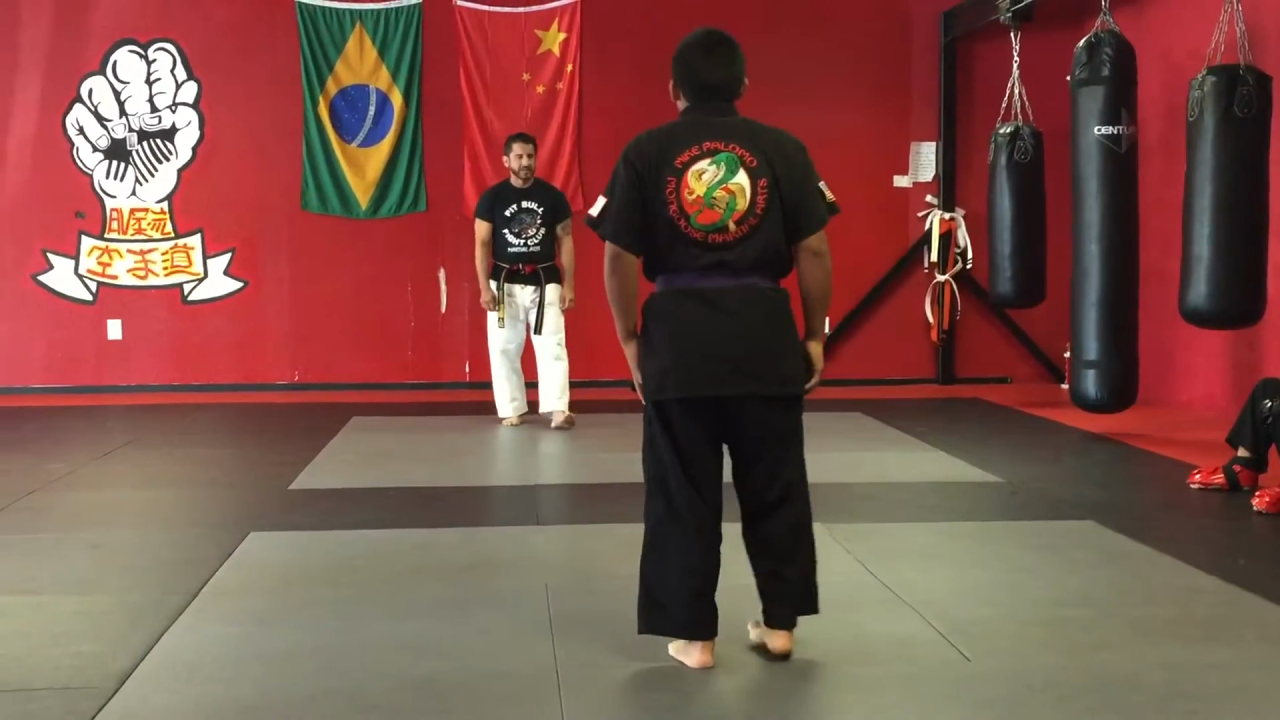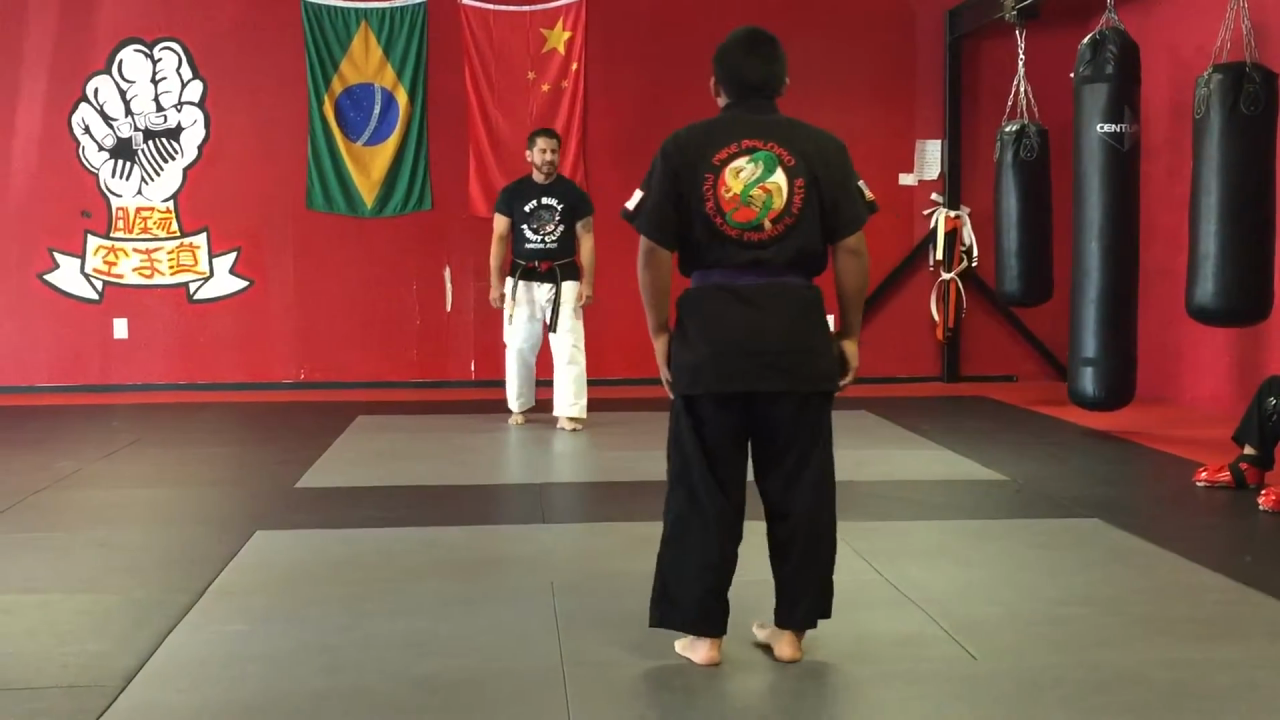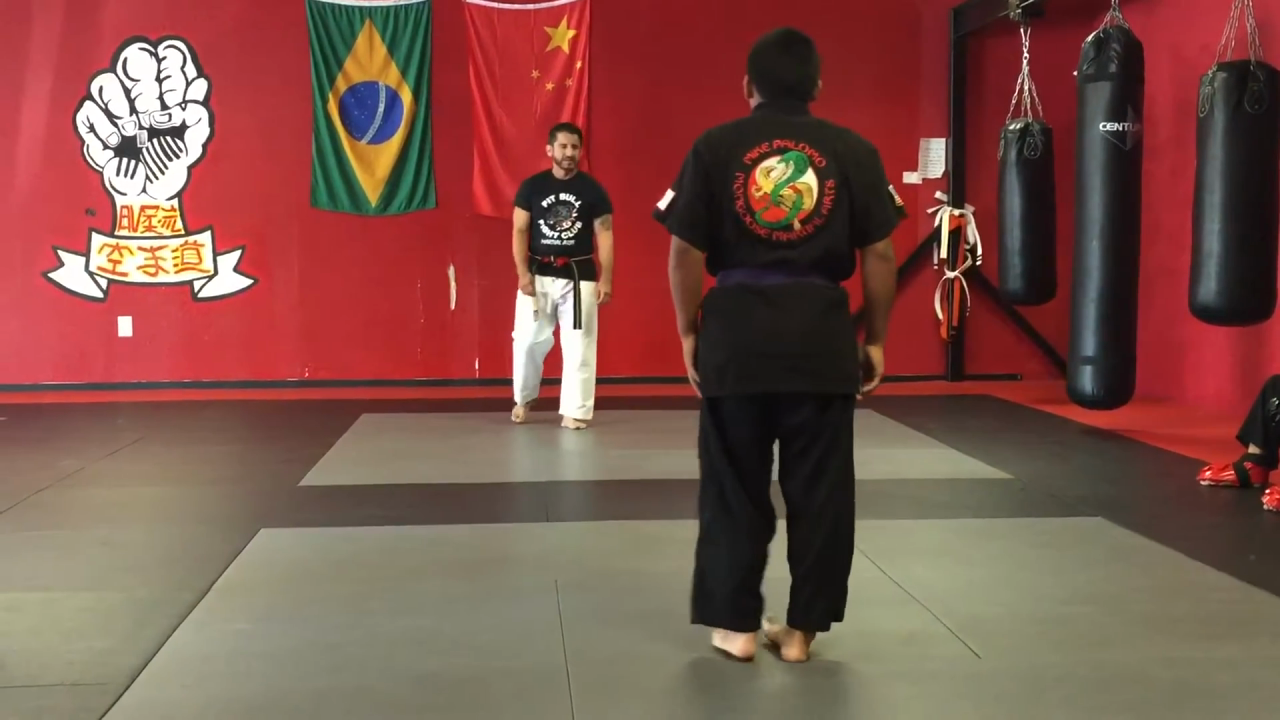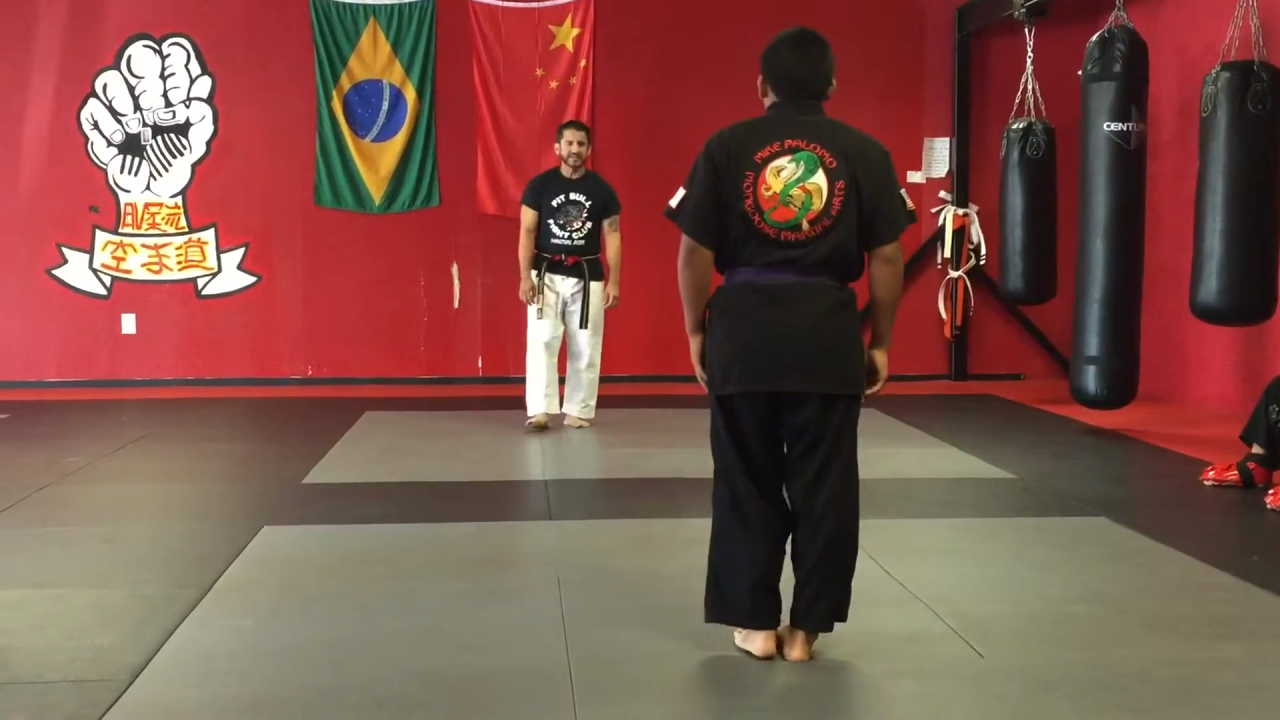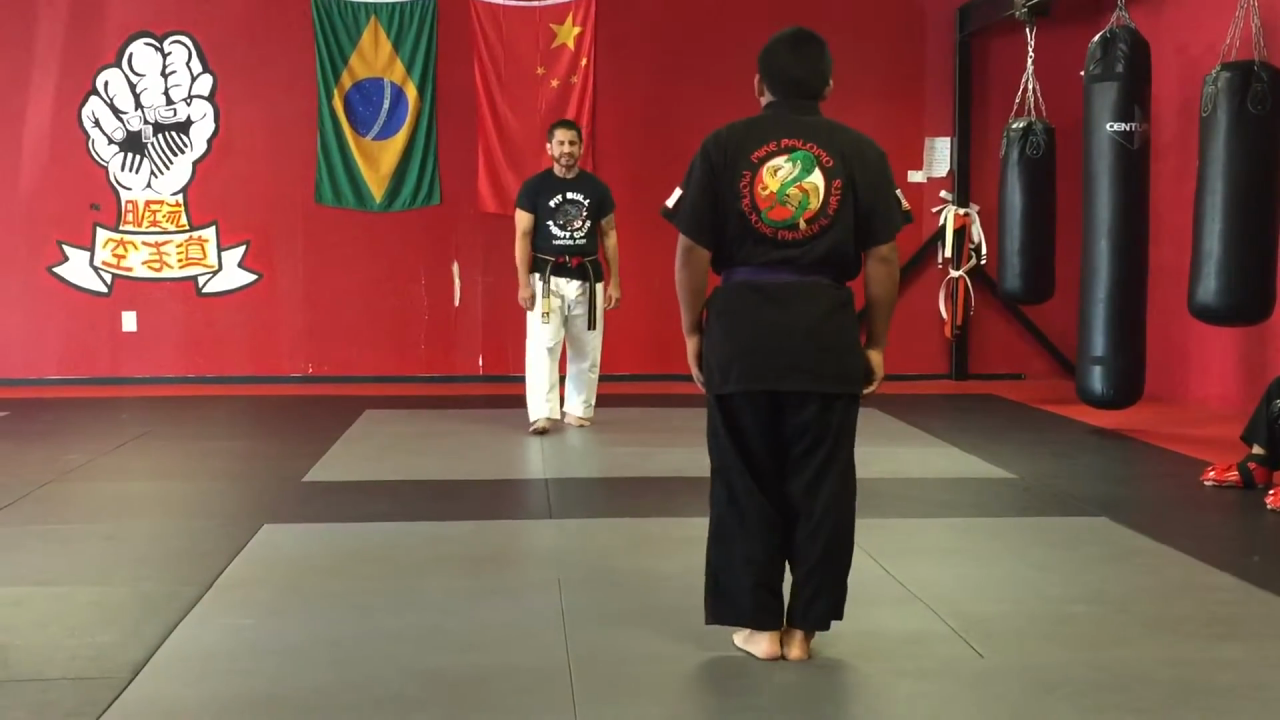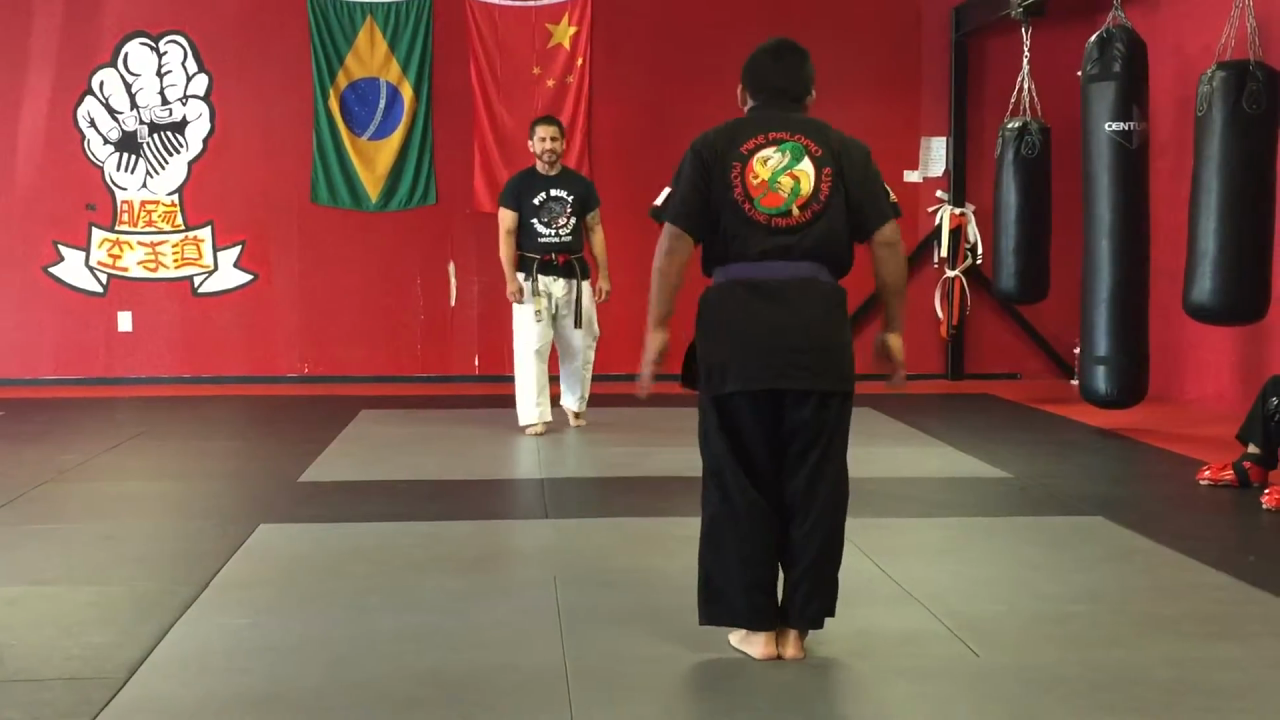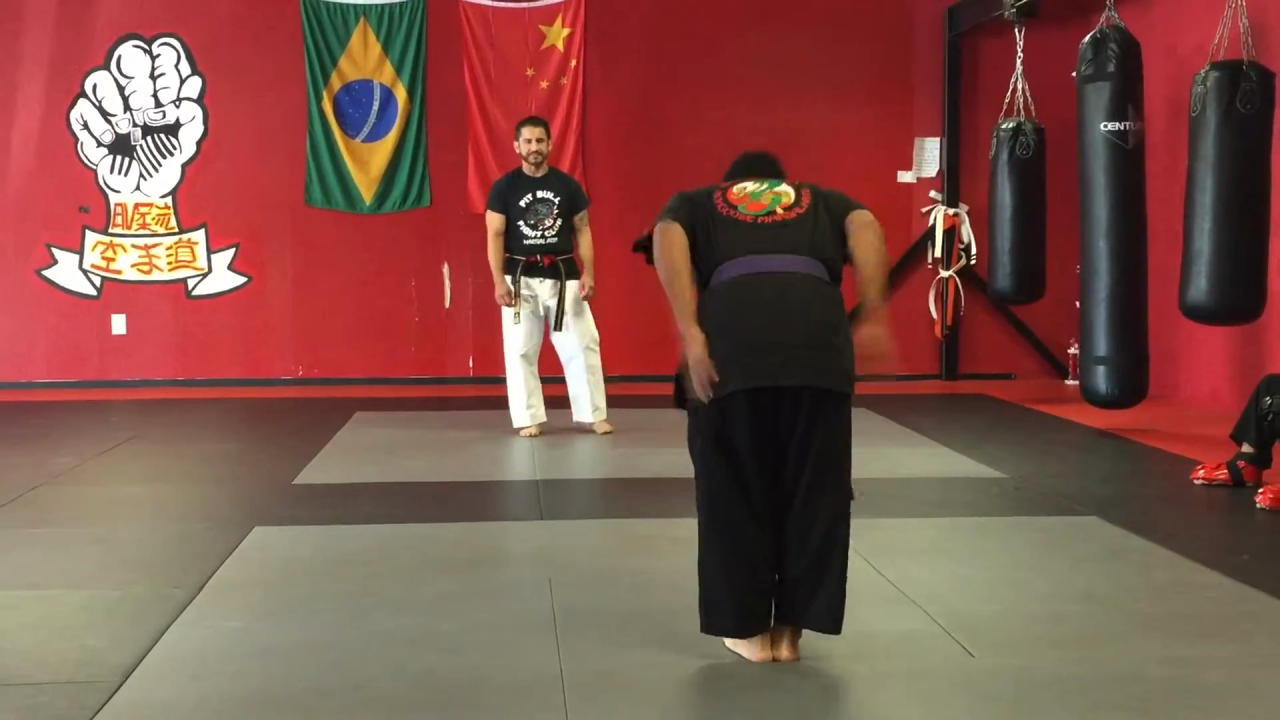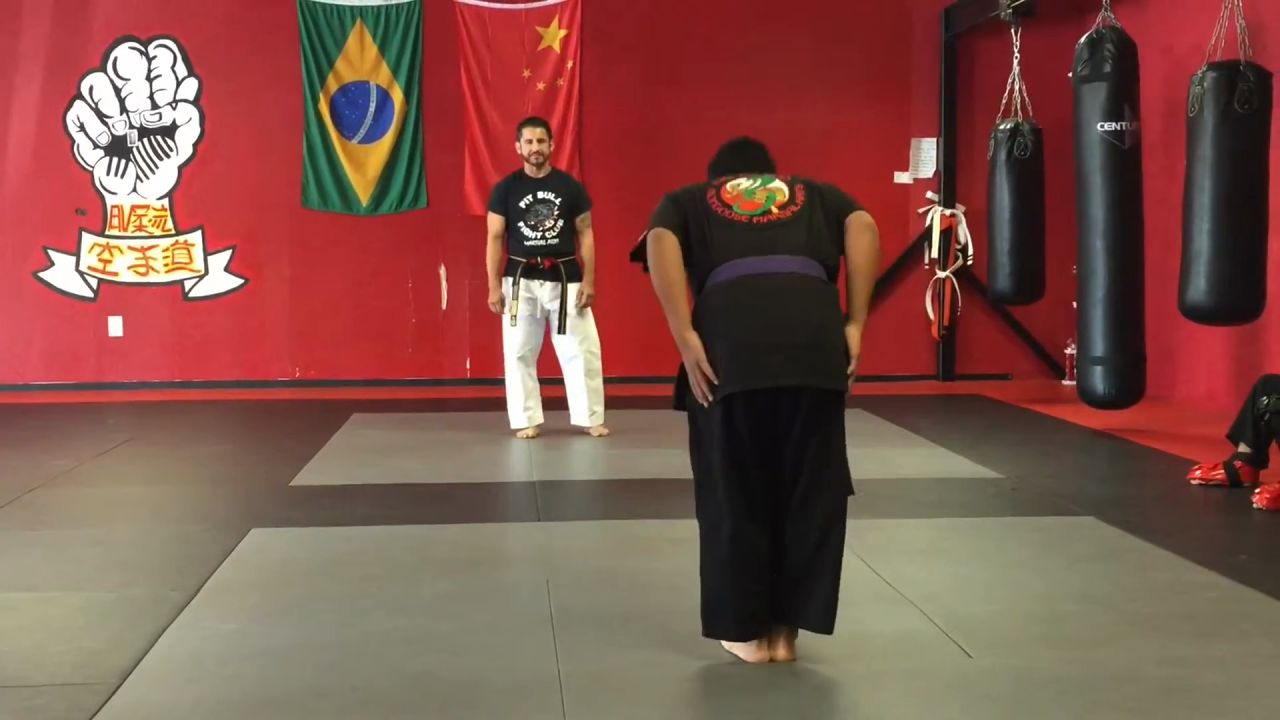
dt=0.3s
person 1, frame 1
left shoulder: (645, 152)
right shoulder: (782, 149)
left elbow: (619, 257)
right elbow: (814, 251)
left wrist: (631, 338)
right wrist: (815, 335)
left hip: (678, 334)
right hip: (764, 331)
left knee: (681, 491)
right knee: (775, 486)
left ankle: (692, 633)
right ankle: (779, 623)
person 1, frame 2
left shoulder: (684, 147)
right shoulder: (821, 147)
left elbow: (654, 252)
right elbow: (851, 250)
left wrist: (660, 332)
right wrist: (849, 332)
left hip: (710, 331)
right hip: (797, 331)
left knee: (704, 487)
right knee: (800, 488)
left ankle: (701, 630)
right ankle: (791, 627)
person 1, frame 3
left shoulder: (715, 147)
right shoulder: (853, 151)
left elbow: (685, 252)
right elbow: (880, 254)
left wrist: (688, 332)
right wrist: (875, 339)
left hip: (736, 330)
right hip: (821, 333)
left knee: (733, 485)
right knee: (820, 487)
left ankle: (736, 622)
right ankle: (800, 627)
person 1, frame 4
left shoulder: (727, 146)
right shoulder: (864, 152)
left elbow: (694, 251)
right elbow: (887, 258)
left wrist: (696, 330)
right wrist: (880, 342)
left hip: (743, 330)
right hip: (828, 334)
left knee: (746, 484)
right knee: (825, 487)
left ankle: (755, 623)
right ankle: (805, 627)
person 1, frame 5
left shoulder: (723, 145)
right shoulder: (860, 152)
left elbow: (691, 252)
right elbow: (882, 258)
left wrist: (693, 331)
right wrist: (876, 342)
left hip: (741, 332)
right hip: (825, 336)
left knee: (745, 484)
right knee: (822, 486)
left ankle: (758, 623)
right ankle: (803, 626)
person 1, frame 6
left shoulder: (712, 148)
right shoulder: (846, 150)
left elbow: (676, 241)
right elbow: (889, 242)
left wrist: (658, 327)
right wrist: (893, 327)
left hip: (734, 328)
right hip: (819, 327)
left knee: (739, 481)
right knee: (816, 483)
left ankle: (754, 625)
right ankle: (797, 625)
person 1, frame 7
left shoulder: (694, 202)
right shoulder: (821, 200)
left elbow: (667, 233)
right elbow: (865, 225)
left wrist: (689, 330)
right wrist: (870, 318)
left hip: (730, 325)
right hip: (813, 332)
left knee: (733, 485)
right knee: (815, 487)
left ankle: (750, 628)
right ankle: (791, 626)
person 1, frame 8
left shoulder: (685, 199)
right shoulder: (814, 190)
left elbow: (660, 247)
right elbow: (863, 230)
left wrist: (685, 337)
right wrist: (854, 324)
left hip: (730, 330)
right hip: (812, 328)
left knee: (732, 487)
right knee: (813, 485)
left ankle: (746, 630)
right ankle: (786, 627)
person 2, frame 1
left shoulder: (553, 196)
right shoulder: (492, 198)
left elbow: (565, 241)
right elbow: (482, 244)
left wrist: (568, 284)
right wrist: (485, 287)
left hip: (545, 282)
right hip: (505, 283)
left knee: (552, 346)
right knee: (504, 350)
left ankle: (557, 410)
right ankle: (511, 410)
person 2, frame 2
left shoulder: (574, 193)
right shoulder: (512, 192)
left elbow: (586, 238)
right elbow: (500, 238)
left wrist: (587, 281)
right wrist: (495, 283)
left hip: (564, 278)
right hip: (522, 279)
left knee: (568, 346)
right knee: (519, 346)
left ankle: (568, 413)
right ankle: (519, 406)
person 2, frame 3
left shoulder: (593, 190)
right shoulder: (531, 187)
left elbow: (604, 235)
right elbow: (520, 231)
left wrist: (605, 278)
right wrist: (523, 272)
left hip: (579, 276)
right hip: (538, 274)
left knee: (580, 346)
right knee: (529, 342)
left ankle: (574, 412)
right ankle: (523, 399)
person 2, frame 4
left shoulder: (602, 189)
right shoulder: (540, 185)
left elbow: (612, 237)
right elbow: (527, 231)
left wrist: (613, 281)
right wrist: (525, 276)
left hip: (587, 276)
right hip: (547, 273)
left knee: (586, 348)
right knee: (541, 341)
left ankle: (578, 410)
right ankle: (541, 410)
person 2, frame 5
left shoulder: (597, 188)
right shoulder: (534, 187)
left elbow: (609, 236)
right elbow: (523, 236)
left wrist: (614, 281)
right wrist: (524, 282)
left hip: (588, 277)
right hip: (547, 276)
left knee: (587, 350)
right knee: (542, 345)
left ankle: (578, 410)
right ankle: (542, 414)
person 2, frame 6
left shoulder: (580, 184)
right shoulder: (517, 185)
left elbow: (595, 230)
right elbow: (506, 233)
left wrist: (603, 274)
right wrist: (511, 278)
left hip: (574, 274)
right hip: (533, 275)
left knee: (579, 346)
right knee: (531, 347)
left ankle: (573, 404)
right ankle: (535, 416)
person 2, frame 7
left shoulder: (568, 185)
right shoulder: (504, 187)
left elbow: (582, 231)
right elbow: (494, 236)
left wrist: (588, 273)
right wrist: (499, 281)
left hip: (563, 276)
right hip: (521, 277)
left knee: (583, 346)
right knee: (521, 351)
left ankle: (594, 415)
right ankle: (528, 419)
person 2, frame 8
left shoulder: (570, 186)
right shoulder: (505, 188)
left elbow: (585, 234)
right elbow: (495, 239)
left wrist: (588, 279)
right wrist: (494, 285)
left hip: (565, 278)
right hip: (521, 280)
left knee: (581, 350)
right knee: (520, 353)
left ankle: (590, 418)
right ankle: (526, 420)
